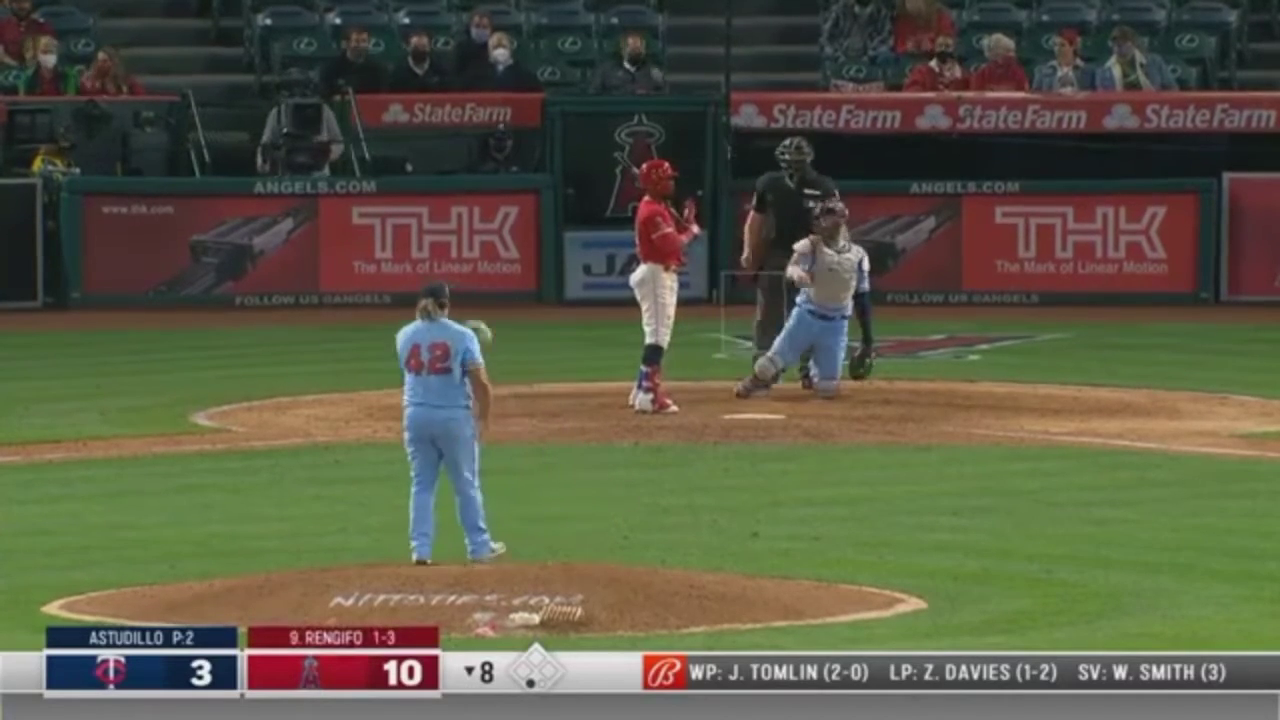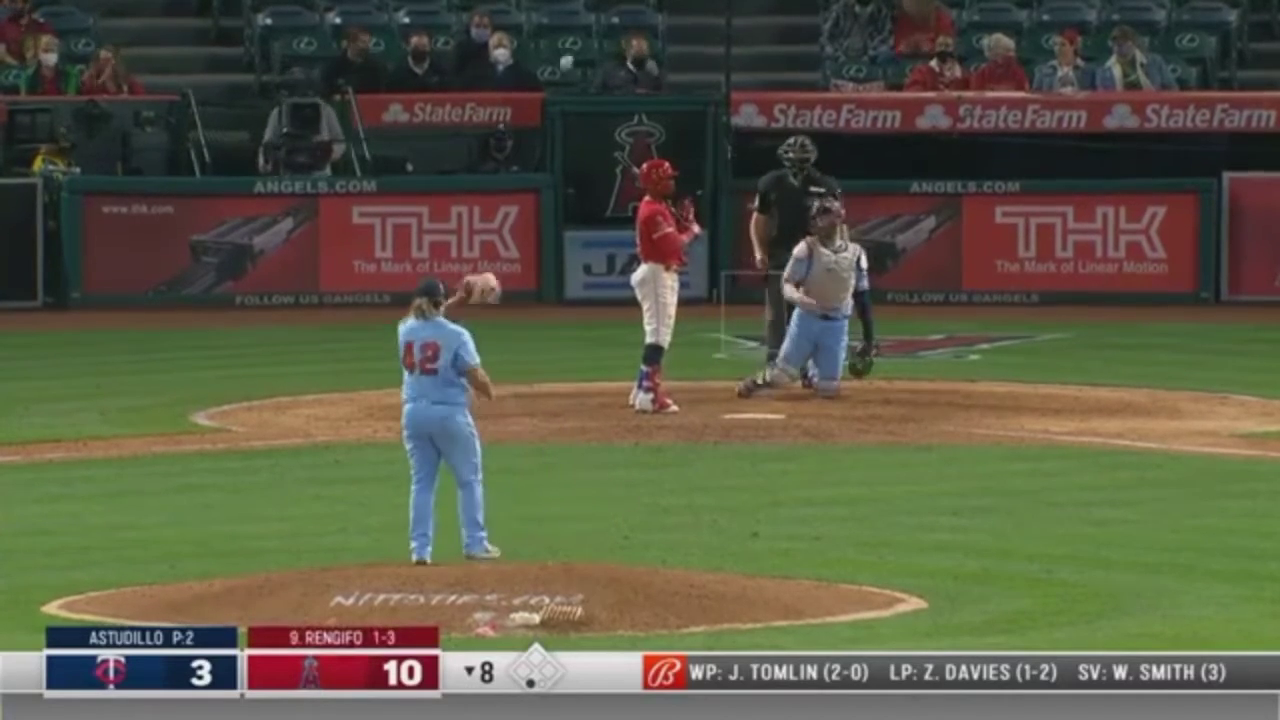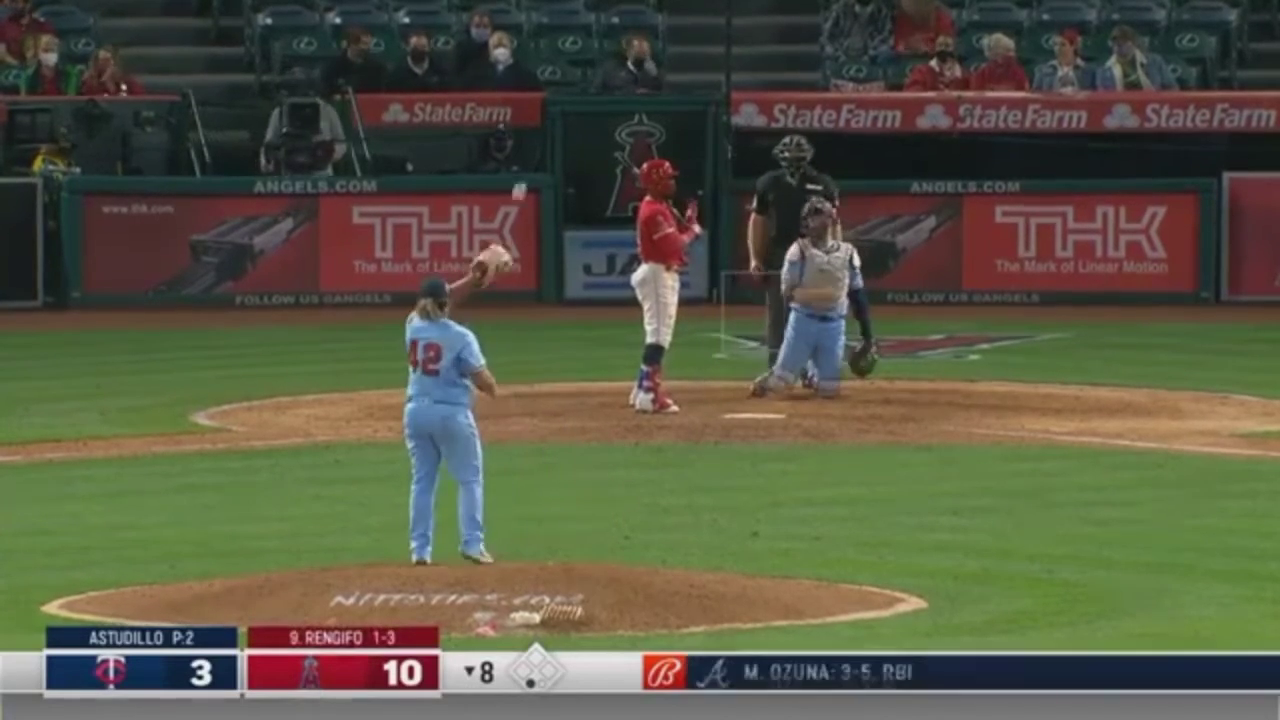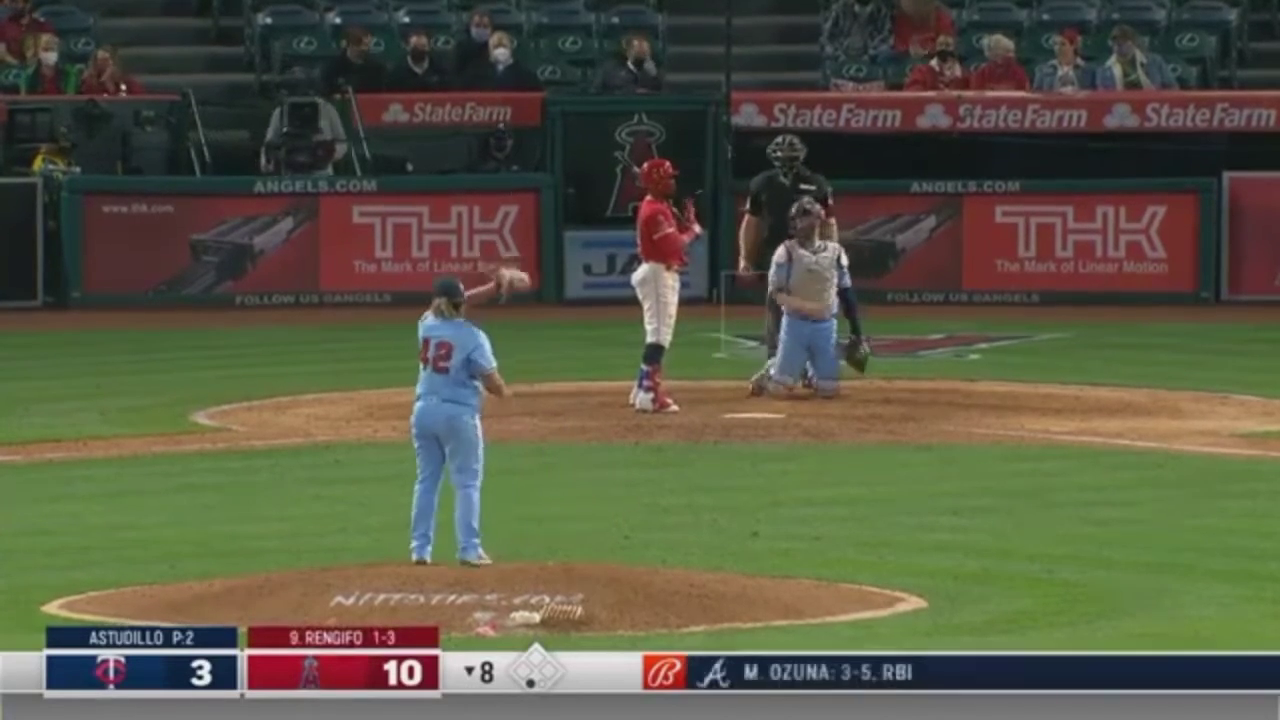
dt=0.2s
person 1, frame 1
left shoulder: (404, 335)
right shoulder: (462, 335)
right elbow: (480, 381)
right wrist: (484, 415)
left hip: (416, 416)
right hip: (453, 417)
left knee: (422, 485)
right knee: (466, 485)
left ankle: (420, 549)
right ankle: (479, 546)
person 1, frame 2
left shoulder: (405, 329)
right shoulder: (456, 334)
right elbow: (476, 378)
left wrist: (459, 298)
right wrist: (490, 392)
left hip: (414, 414)
right hip: (450, 414)
left knee: (421, 483)
right knee: (469, 480)
left ankle: (420, 549)
right ankle: (475, 543)
person 1, frame 3
left shoulder: (413, 325)
right shoulder: (460, 336)
left elbow: (434, 308)
right elbow: (482, 380)
left wrist: (470, 281)
right wrist: (493, 390)
left hip: (416, 412)
right hip: (451, 414)
left knee: (422, 482)
right knee: (469, 480)
left ankle: (420, 549)
right ankle: (471, 543)
person 1, frame 4
left shoulder: (426, 324)
right shoulder: (472, 336)
left elbow: (458, 302)
right elbow: (491, 382)
left wrist: (493, 287)
right wrist: (503, 391)
left hip: (424, 411)
right hip: (458, 415)
left knee: (426, 481)
right knee: (466, 483)
left ankle: (419, 549)
right ankle: (468, 549)
person 2, frame 1
left shoulder: (660, 207)
right shoulder: (652, 211)
left elbow: (675, 233)
right elbow: (674, 245)
left wrist: (686, 219)
right wrist: (692, 229)
left hip: (663, 275)
right hip: (656, 276)
left knee: (657, 335)
right knee: (658, 335)
left ankle: (643, 390)
right ankle: (648, 396)
person 2, frame 2
left shoulder: (661, 206)
right shoulder: (653, 211)
left elbow: (677, 233)
right elbow: (675, 245)
left wrist: (685, 218)
right wrist: (693, 229)
left hip: (664, 274)
right hip: (657, 275)
left knee: (658, 334)
right knee: (659, 335)
left ankle: (643, 390)
right ankle: (649, 396)
person 2, frame 3
left shoulder: (661, 206)
right shoulder: (654, 211)
left elbow: (677, 233)
right elbow: (675, 245)
left wrist: (688, 219)
right wrist: (694, 229)
left hip: (665, 274)
right hip: (658, 274)
left knee: (658, 334)
right knee: (659, 335)
left ankle: (643, 390)
right ankle: (649, 395)
person 2, frame 4
left shoulder: (661, 206)
right shoulder: (654, 211)
left elbow: (678, 233)
right elbow: (675, 245)
left wrist: (687, 219)
right wrist: (694, 229)
left hip: (665, 274)
right hip: (658, 275)
left knee: (658, 334)
right knee: (659, 334)
left ankle: (643, 389)
right ankle: (648, 395)
person 3, frame 1
left shoulder: (824, 187)
right shoulder: (768, 183)
right elbow: (756, 217)
right wrist: (749, 250)
right hip: (776, 258)
right knee: (768, 315)
left ankle: (809, 369)
person 3, frame 2
left shoulder: (827, 186)
right shoulder: (771, 182)
right elbow: (759, 219)
right wrist: (759, 251)
right hip: (780, 257)
right knee: (777, 317)
person 3, frame 3
left shoulder: (823, 184)
right shoulder: (768, 183)
left elbow: (833, 224)
right elbow: (757, 221)
right wrist: (755, 257)
right hip: (779, 258)
right knee: (778, 316)
left ankle: (812, 369)
person 3, frame 4
left shoulder: (817, 184)
right shoulder: (762, 183)
left elbow: (828, 223)
right elbow: (751, 222)
right wrist: (745, 257)
right hip: (774, 258)
right knee: (776, 315)
person 4, frame 1
left shoulder: (858, 255)
right shoulder: (810, 246)
left elbow: (862, 299)
right elbow: (792, 267)
left wrist: (867, 340)
right wrist: (797, 272)
left hip: (836, 325)
right hip: (805, 316)
left knee: (828, 389)
right knee: (768, 366)
left ankle: (816, 372)
right ankle: (760, 381)
person 4, frame 2
left shoulder: (856, 253)
right shoulder: (807, 248)
left elbow: (862, 297)
right elbow: (787, 284)
left wrist: (869, 336)
right wrist: (798, 298)
left hip: (836, 325)
right hip: (806, 318)
left knee: (829, 389)
right knee: (781, 376)
left ankle: (815, 372)
right ankle: (761, 380)
person 4, frame 3
left shoulder: (847, 252)
right shoulder: (799, 250)
right elbow: (788, 292)
right wrist: (818, 294)
left hip: (833, 326)
right hip: (803, 321)
left knee: (829, 389)
right knee: (780, 383)
left ankle: (813, 372)
right ankle: (770, 378)
person 4, frame 4
left shoulder: (835, 252)
right shoulder: (786, 252)
left elbow: (846, 294)
right elbow: (776, 294)
left wrist: (856, 332)
right wrist: (806, 307)
left hip: (826, 326)
right hip: (795, 324)
left knee: (828, 389)
right knee: (780, 386)
left ankle: (813, 372)
right ankle: (771, 374)
